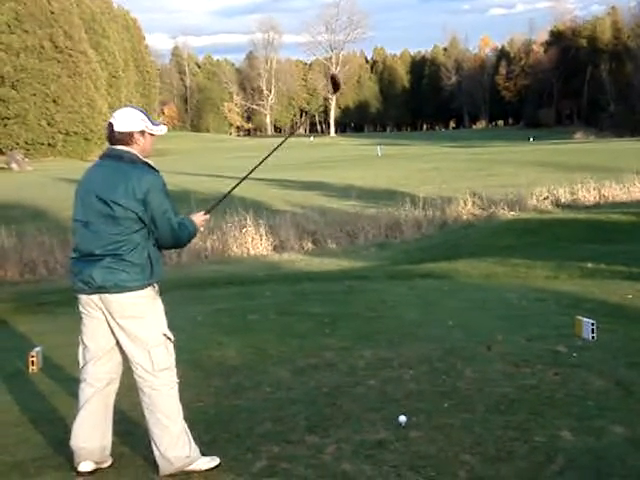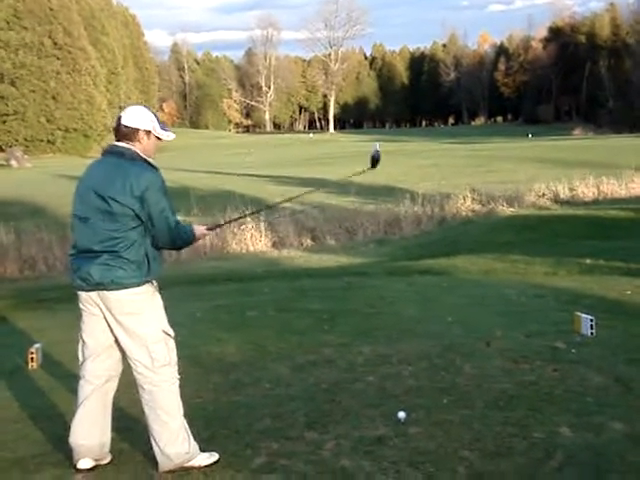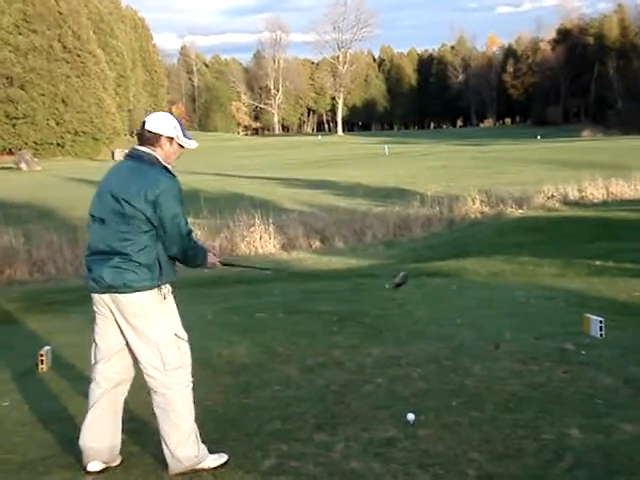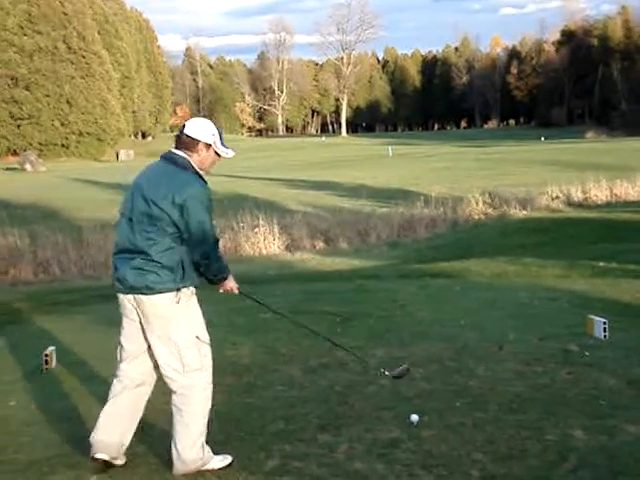
dt=0.2s
person 1, frame 1
left shoulder: (90, 176)
right shoulder: (145, 178)
right elbow: (170, 235)
right wrist: (192, 224)
left hip: (90, 286)
right hip: (130, 289)
left knee: (96, 371)
right knee: (157, 373)
person 1, frame 2
left shoulder: (92, 172)
right shoulder: (144, 176)
right elbow: (166, 235)
right wrist: (192, 233)
left hip: (89, 283)
right hip: (129, 286)
left knee: (95, 368)
right knee: (157, 369)
left ankle: (87, 449)
right ankle: (175, 451)
person 1, frame 3
left shoulder: (114, 175)
right shoulder: (160, 181)
right elbow: (178, 243)
right wrist: (203, 257)
left hip: (104, 285)
right hip: (142, 289)
left knee: (108, 371)
right knee: (171, 372)
left ankle: (97, 451)
right ankle: (185, 454)
person 1, frame 4
left shoulder: (148, 175)
right shoulder: (191, 186)
right elbow: (203, 247)
right wrist: (222, 276)
left hip: (130, 285)
right hip: (166, 291)
left knee: (133, 369)
right knee: (191, 373)
left ankle: (107, 444)
right ankle: (191, 456)
